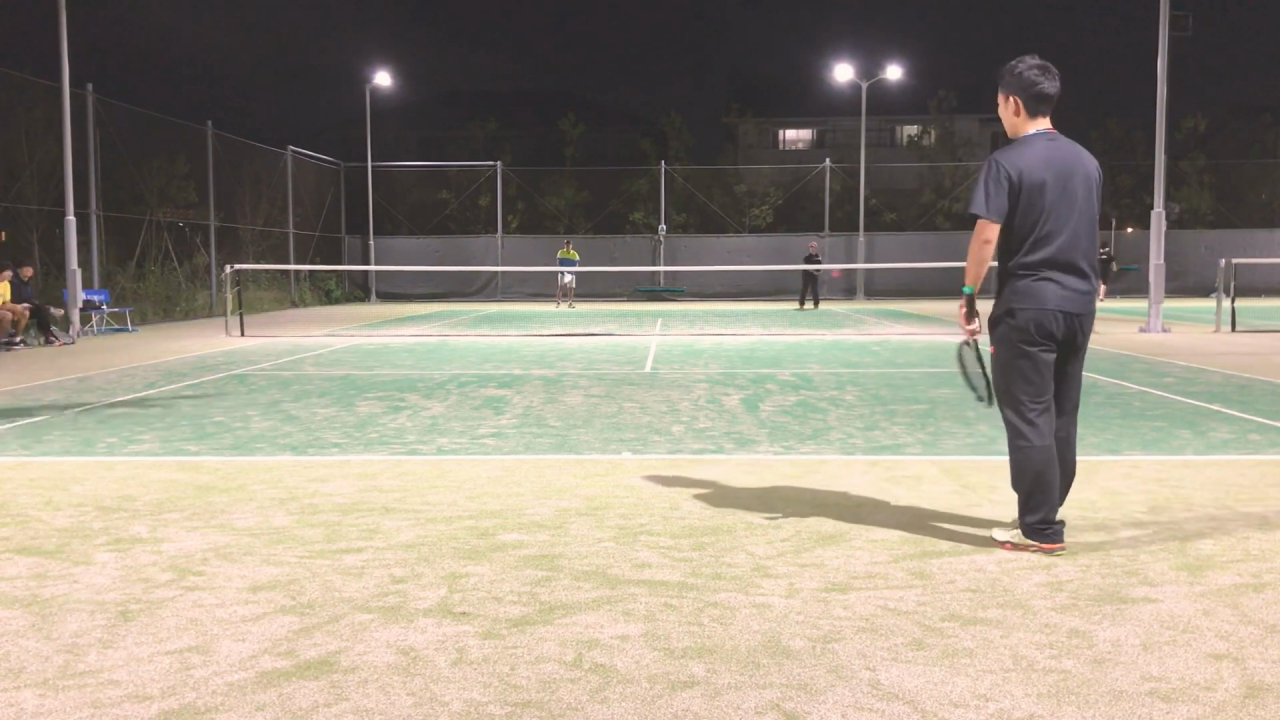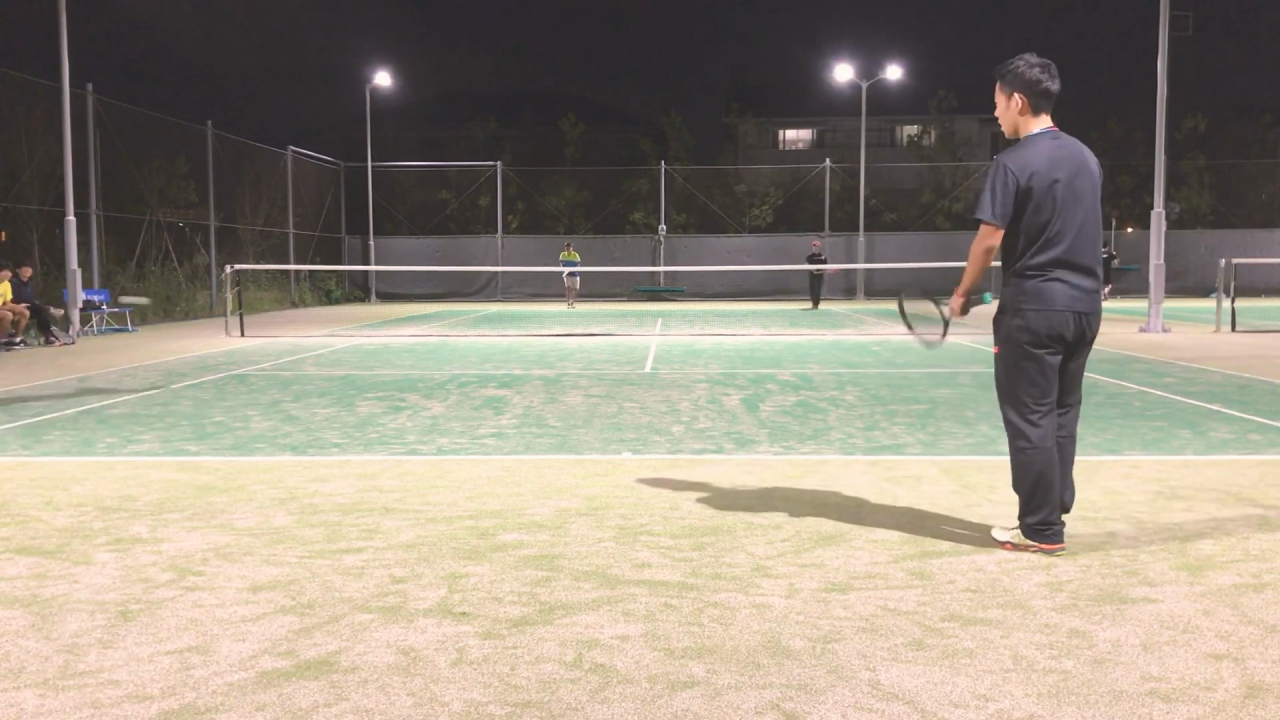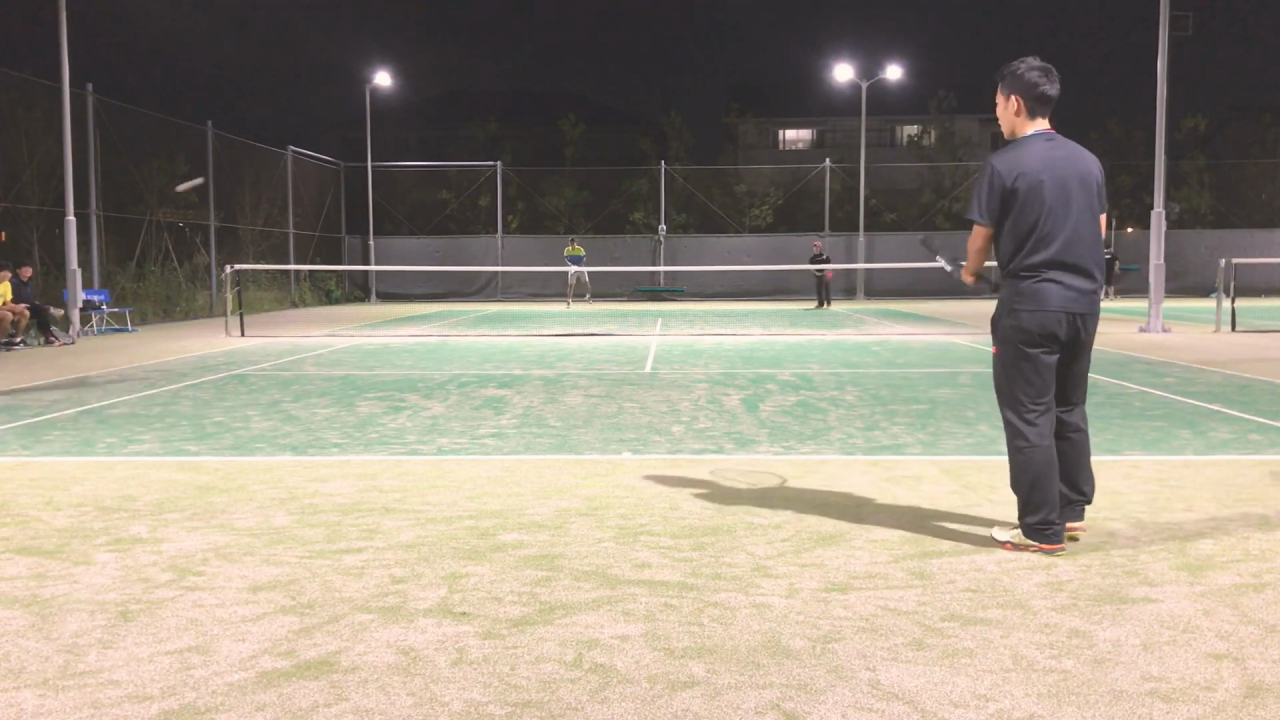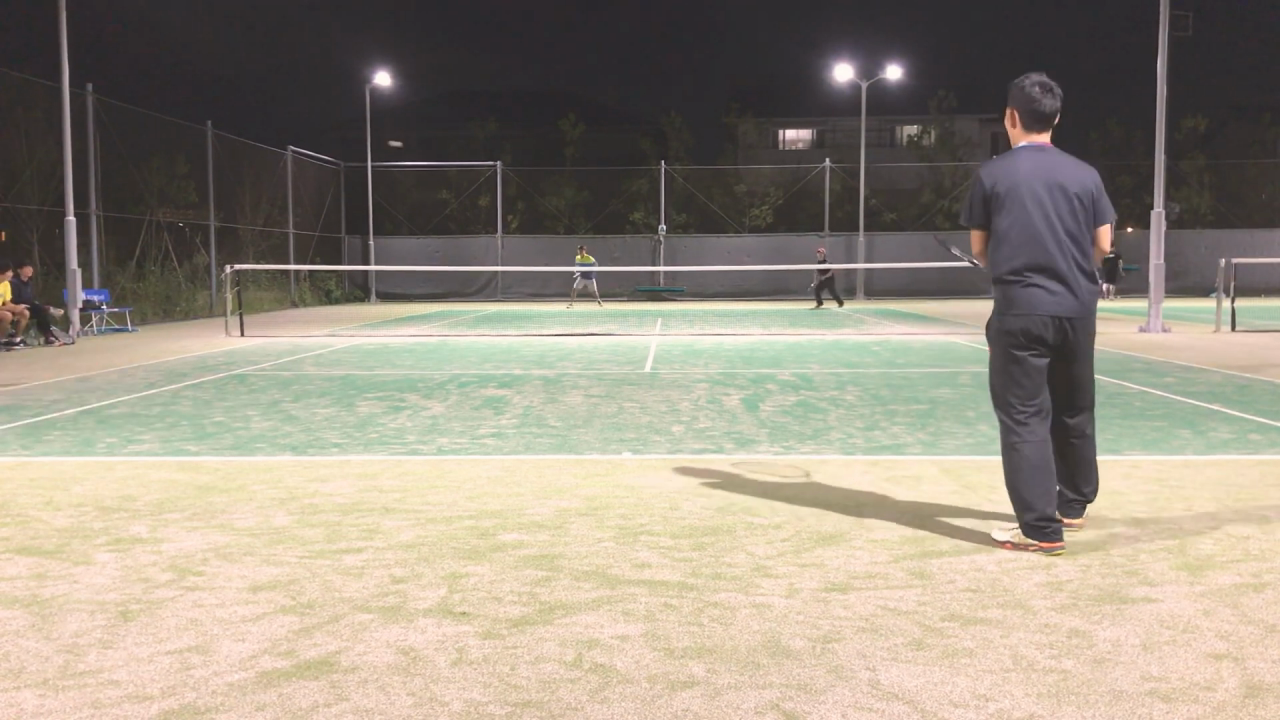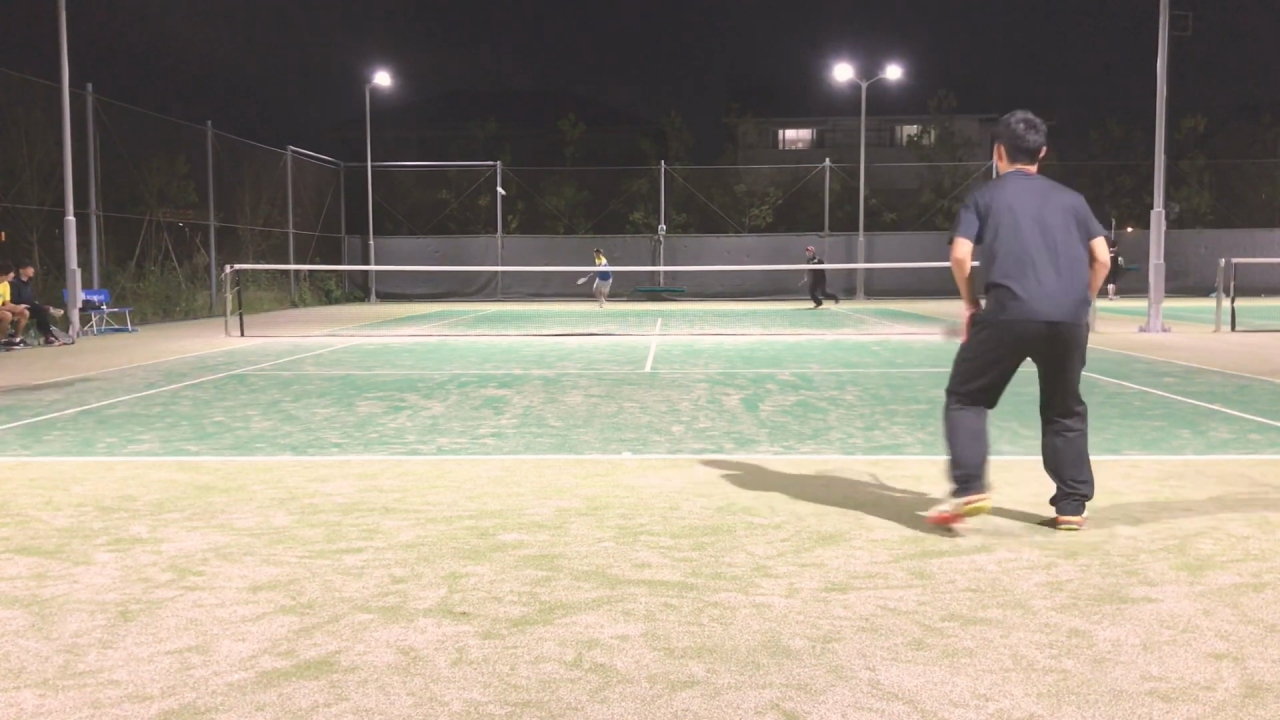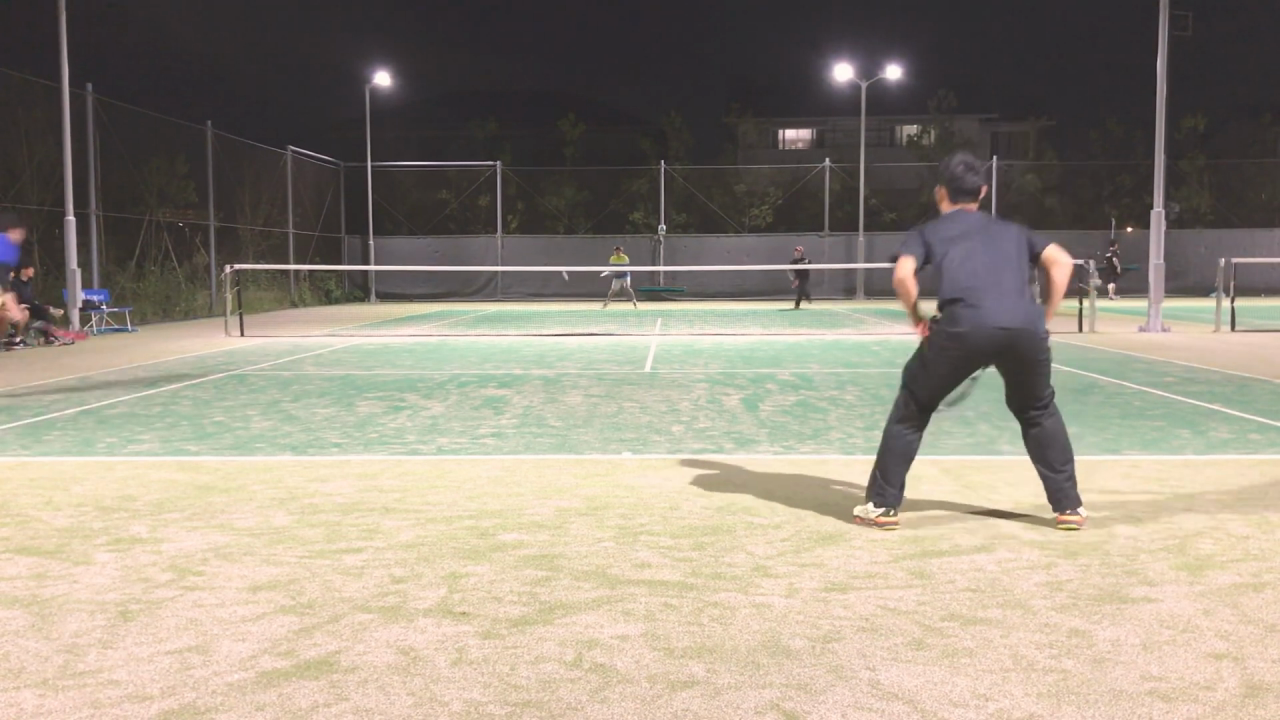
dt=0.3s
person 1, frame 1
left shoulder: (1006, 162)
right shoulder: (1086, 162)
left elbow: (986, 237)
right elbow: (1086, 232)
left wrist: (968, 299)
left hip: (1026, 307)
right hip: (1078, 305)
left knee: (1029, 419)
right knee: (1062, 417)
left ankle: (1041, 529)
right ankle: (1046, 510)
person 1, frame 2
left shoulder: (1012, 164)
right shoulder: (1087, 158)
left elbow: (991, 239)
left wrist: (962, 292)
left hip: (1033, 307)
right hip: (1084, 304)
left knee: (1030, 419)
right knee: (1062, 415)
left ankle: (1042, 530)
right ankle: (1053, 512)
person 1, frame 3
left shoulder: (1004, 164)
right shoulder: (1088, 161)
left elbow: (983, 237)
right elbow: (1098, 230)
left wrist: (971, 270)
left hip: (1029, 306)
right hip: (1083, 303)
left knee: (1029, 419)
right knee: (1070, 411)
left ankle: (1042, 530)
right ankle: (1072, 510)
person 1, frame 4
left shoulder: (992, 175)
right shoulder: (1085, 175)
left elbow: (978, 247)
right elbow: (1103, 245)
left hip: (1020, 312)
right hip: (1076, 310)
left knee: (1023, 421)
right knee: (1074, 413)
left ankle: (1042, 528)
right ankle: (1074, 506)
person 1, frame 5
left shoulder: (984, 197)
right shoulder: (1071, 198)
left elbow: (960, 256)
right elbow: (1101, 259)
left wrist: (971, 304)
left hip: (1009, 312)
right hip: (1070, 316)
left knee: (964, 399)
right knee: (1065, 412)
left ankle: (969, 489)
right ankle: (1071, 505)
person 1, frame 6
left shoulder: (928, 230)
right shoulder: (1011, 229)
left elbow: (903, 274)
right elbow: (1062, 263)
left wrist: (921, 322)
right wrist: (1044, 320)
left hip: (964, 326)
right hip: (1025, 325)
left knee: (912, 408)
right knee: (1039, 412)
left ankle: (883, 505)
right ankle: (1068, 505)
